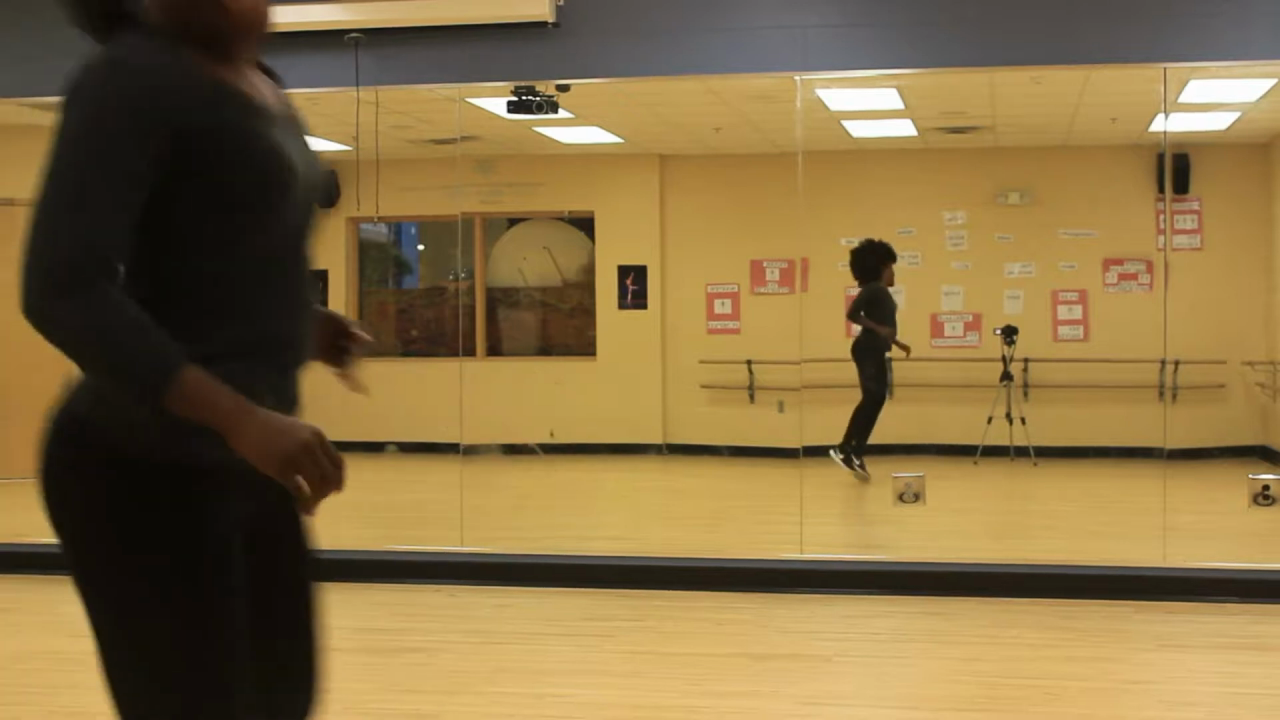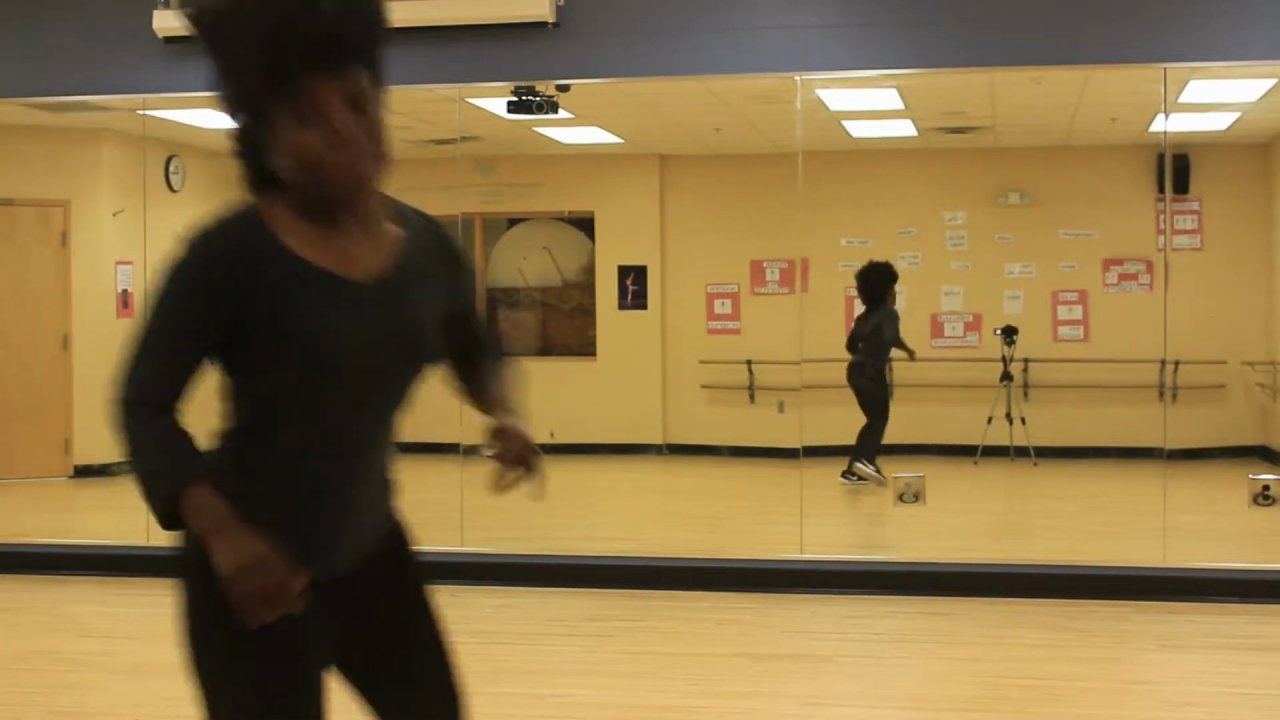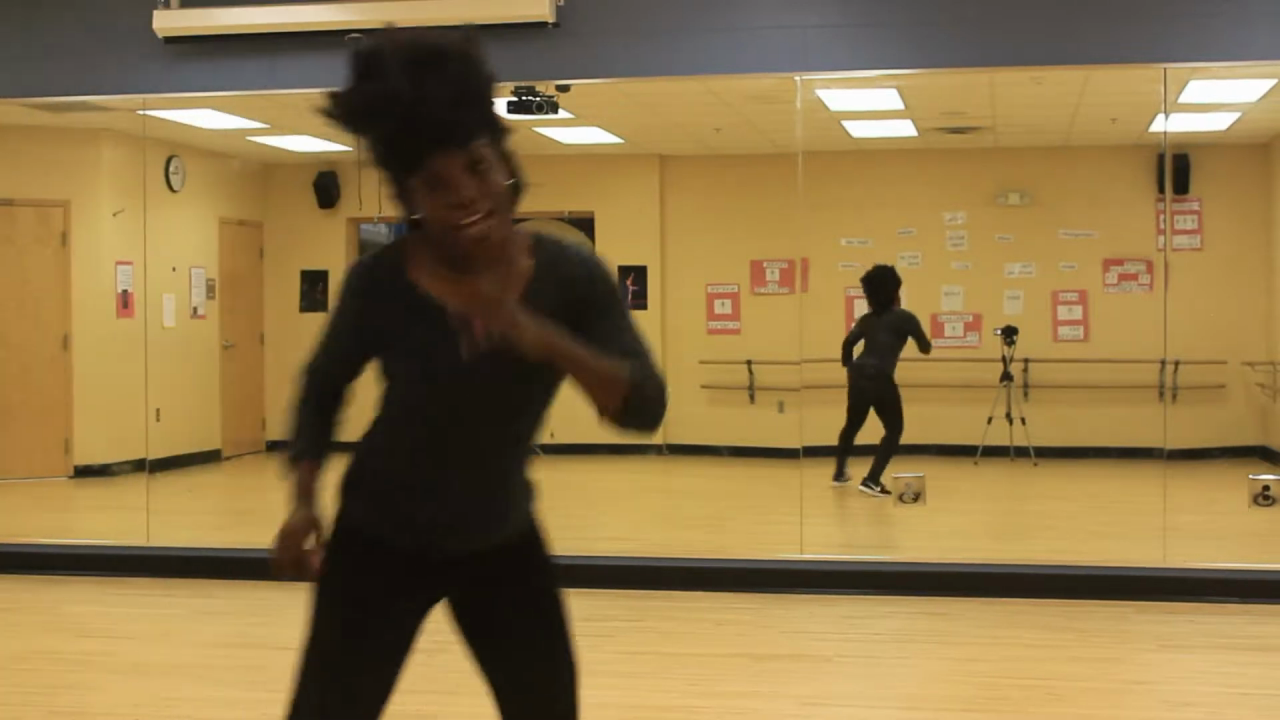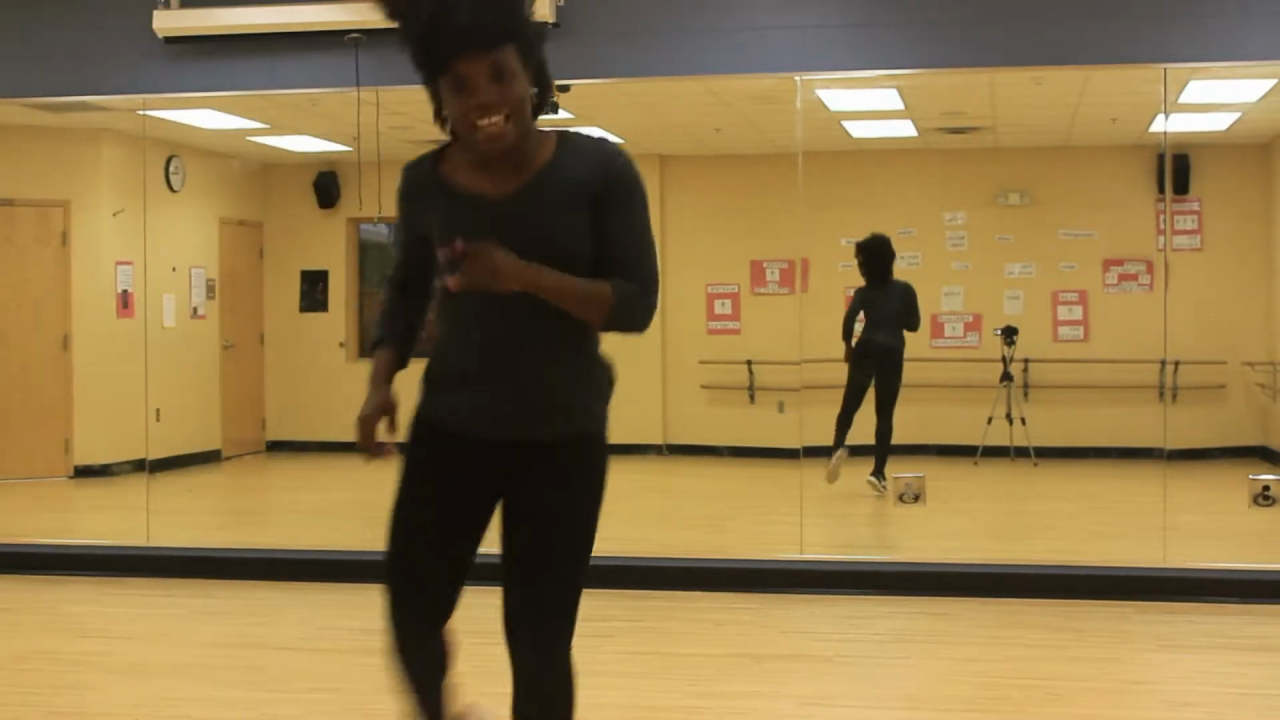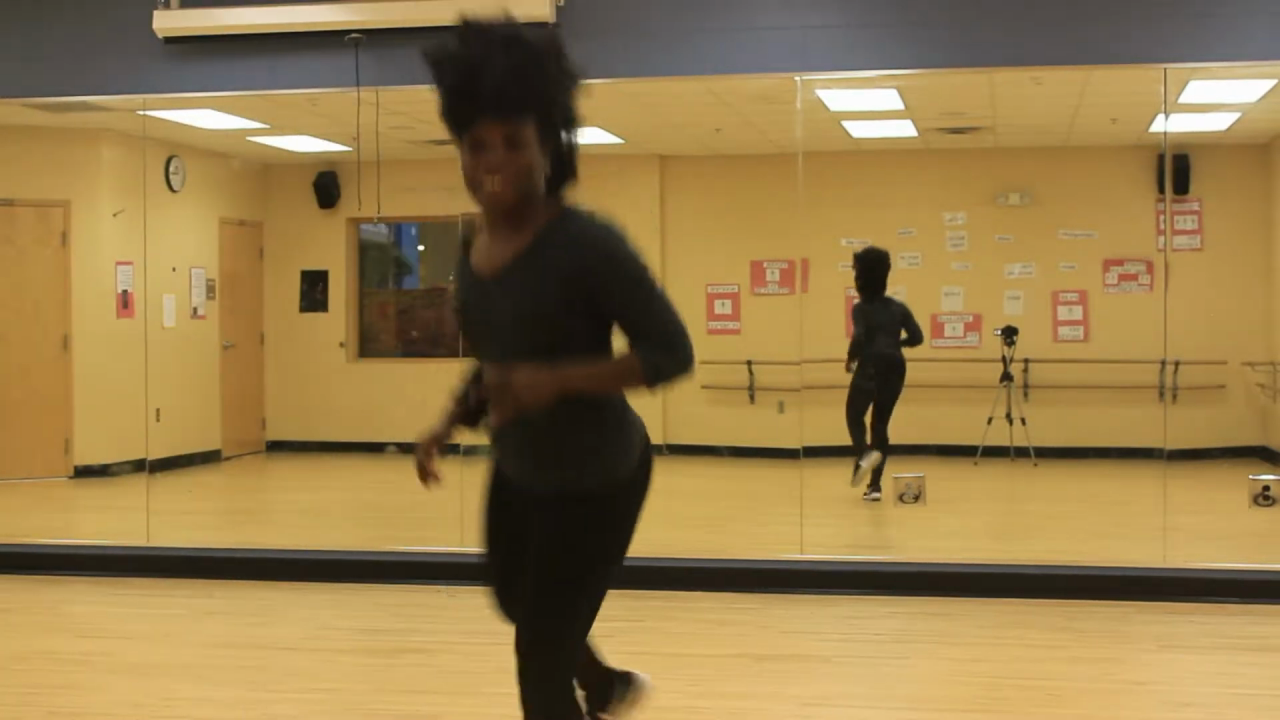
dt=0.2s
person 1, frame 1
left shoulder: (261, 91)
right shoulder: (129, 73)
right elbow: (64, 290)
left wrist: (312, 327)
right wrist: (238, 417)
left hip: (241, 479)
right hip: (144, 471)
person 1, frame 2
left shoulder: (428, 247)
right shoulder: (228, 257)
left elbow: (473, 350)
right elbow: (145, 408)
left wrist: (503, 420)
right wrist: (222, 534)
left hip: (362, 544)
right hip: (252, 562)
person 1, frame 3
left shoulder: (574, 277)
right shoulder: (382, 279)
left elbow: (645, 407)
right elbow: (323, 387)
left wrist: (543, 339)
right wrist: (302, 504)
left hip: (498, 537)
right hip: (381, 537)
person 1, frame 4
left shoulder: (598, 171)
right shoulder: (424, 182)
left elbow: (636, 305)
left wrist: (524, 276)
right wrist: (381, 382)
left hip: (563, 435)
right hip: (454, 427)
left knee: (537, 641)
right knee: (413, 610)
person 1, frame 5
left shoulder: (586, 246)
right shoulder: (477, 247)
left elbow: (671, 352)
left wrist: (551, 381)
right wrist: (451, 421)
left hip: (596, 480)
right hip: (524, 474)
left knee: (542, 651)
right knee: (516, 599)
person 2, frame 1
left shoulder: (878, 292)
right shoulder: (873, 289)
right elbow: (853, 313)
left wrist: (898, 342)
right wrist: (880, 329)
left hip: (874, 353)
right hip: (870, 353)
left knee: (873, 403)
right knee: (872, 400)
left ankle: (854, 455)
right ankle: (844, 449)
person 2, frame 2
left shoulder: (864, 316)
right shoulder: (889, 313)
left elbow: (851, 345)
right elbow: (889, 337)
right wrist: (905, 348)
left hip: (856, 371)
right hip: (872, 373)
left knee: (874, 419)
right knee: (878, 419)
left ankle: (851, 470)
right ankle: (866, 461)
person 2, frame 3
left shoulder: (868, 319)
right shoulder: (905, 317)
left elbow: (847, 343)
right elbow: (926, 349)
left wrist: (850, 369)
right wrist: (910, 334)
left hip: (860, 376)
right hip: (881, 378)
left knee: (852, 425)
right knee: (894, 430)
left ankle: (840, 472)
right ankle: (871, 479)
person 2, frame 4
left shoulder: (863, 293)
right shoulder: (904, 289)
left elbow: (849, 319)
right elbow: (913, 324)
left wrist: (847, 345)
left hip: (866, 351)
right hip: (892, 354)
left knee: (849, 406)
right knee: (885, 414)
left ankle: (839, 448)
right ankle: (878, 473)
person 2, frame 5
left shoulder: (861, 308)
right shoulder: (897, 306)
left elbow: (858, 338)
right elbow: (916, 337)
left wrist: (850, 359)
left hip: (872, 367)
right hip: (895, 367)
left knee: (855, 416)
right knee: (880, 424)
left ankle: (865, 455)
right ankle: (875, 484)
